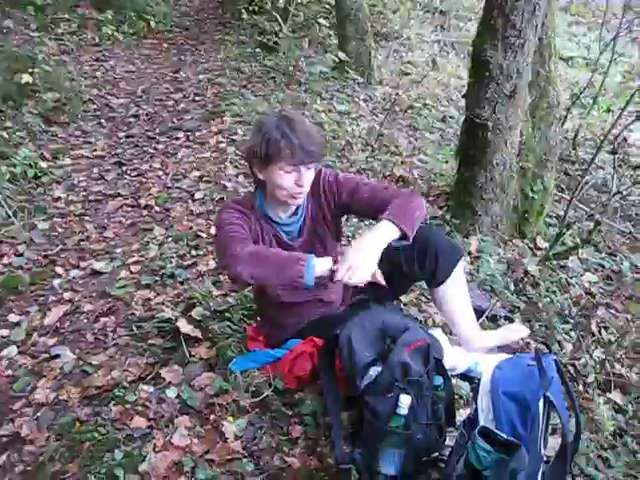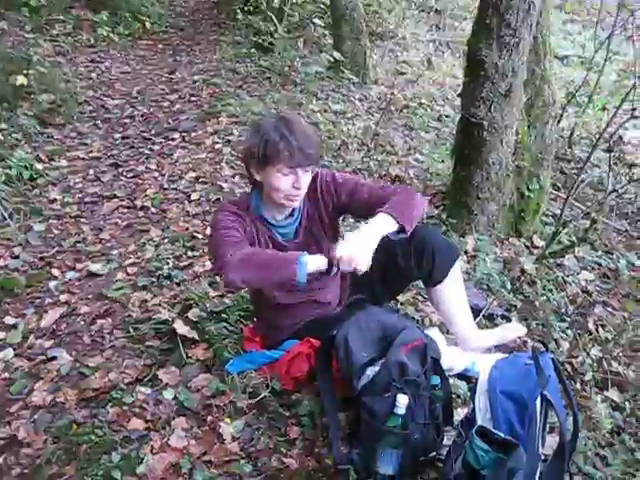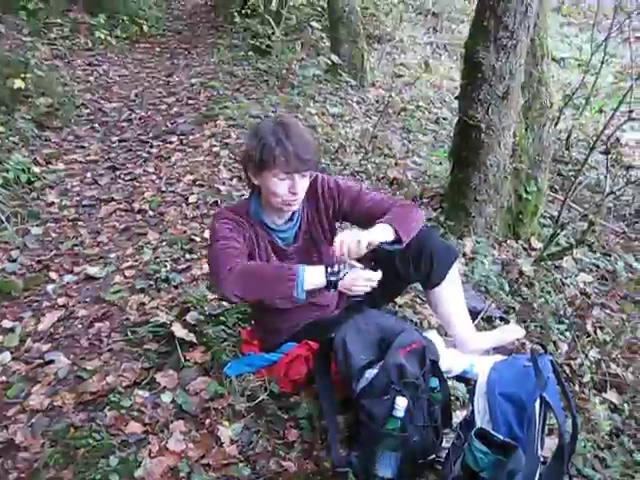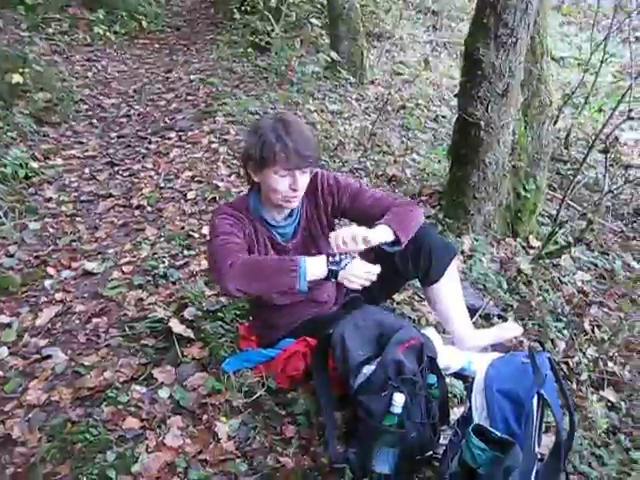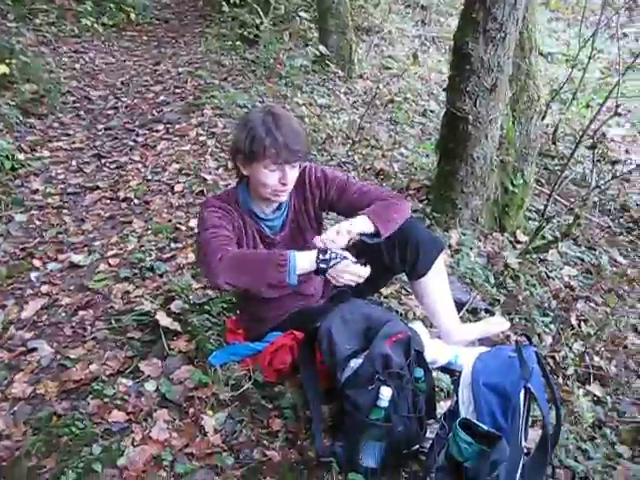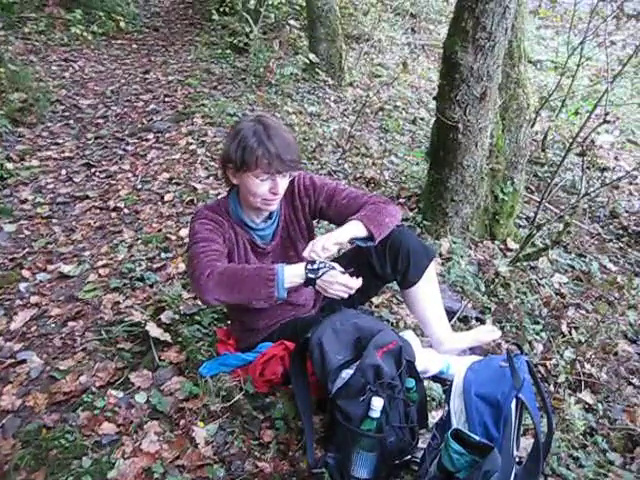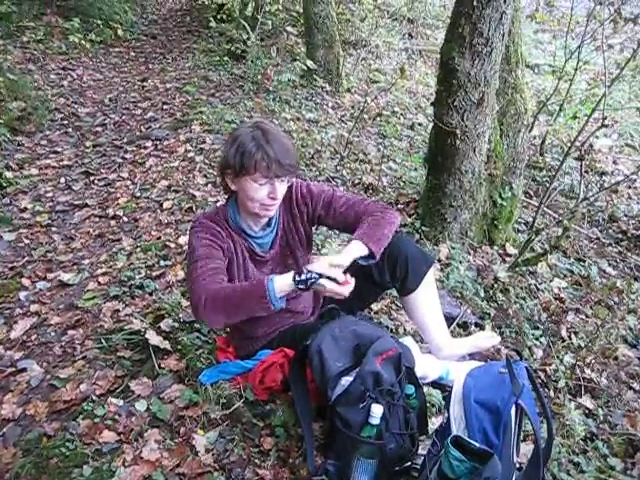
dt=0.2s
person 1, frame 1
left shoulder: (324, 186)
right shoulder: (238, 216)
left elbow: (411, 202)
right elbow: (240, 263)
left wrist: (373, 241)
right wrist: (333, 265)
left hip: (346, 294)
right hip: (300, 328)
left knee: (429, 241)
left ankle: (470, 340)
person 1, frame 2
left shoulder: (323, 187)
right shoulder: (233, 217)
left elbow: (410, 198)
right elbow: (231, 267)
left wrist: (371, 231)
right wrist: (325, 261)
left hip: (343, 293)
right hip: (297, 328)
left knee: (426, 241)
left ankle: (467, 339)
person 1, frame 3
left shoulder: (323, 191)
right shoulder: (232, 223)
left elbow: (408, 213)
right elbow: (229, 279)
left wrist: (369, 235)
right wrist: (329, 275)
left hip: (342, 297)
right hip: (295, 332)
left knee: (425, 242)
left ankle: (465, 341)
person 1, frame 4
left shoulder: (322, 187)
right shoulder: (232, 219)
left elbow: (408, 211)
right elbow: (230, 274)
left wrist: (369, 235)
right wrist: (328, 264)
left hip: (341, 293)
right hip: (293, 328)
left knee: (423, 239)
left ankle: (464, 339)
person 1, frame 5
left shoulder: (310, 180)
right shoulder: (221, 211)
left elbow: (395, 204)
right elbow: (219, 268)
left wrist: (351, 227)
right wrist: (317, 259)
left hip: (326, 287)
right hip: (279, 322)
left knee: (410, 233)
left ankle: (450, 332)
person 1, frame 6
left shoulder: (300, 189)
right shoulder: (211, 222)
left elbow: (386, 209)
right elbow: (208, 283)
left wrist: (338, 235)
right wrist: (306, 272)
left hip: (317, 297)
right hip: (271, 332)
left knee: (400, 241)
left ankle: (442, 341)
person 1, frame 7
left shoulder: (298, 196)
right shoulder: (210, 231)
left elbow: (383, 215)
right elbow: (208, 306)
left wrist: (340, 259)
right wrist: (296, 279)
left hip: (317, 304)
right hip: (270, 339)
left knee: (399, 248)
left ankle: (441, 347)
